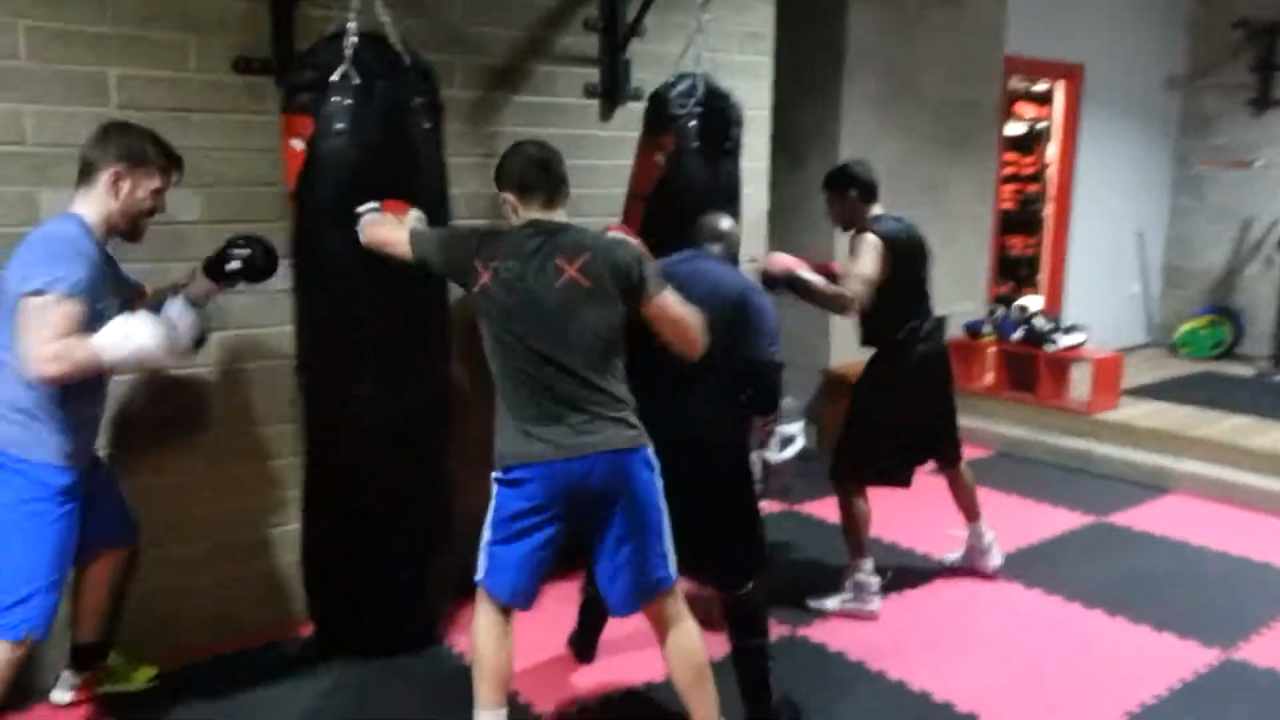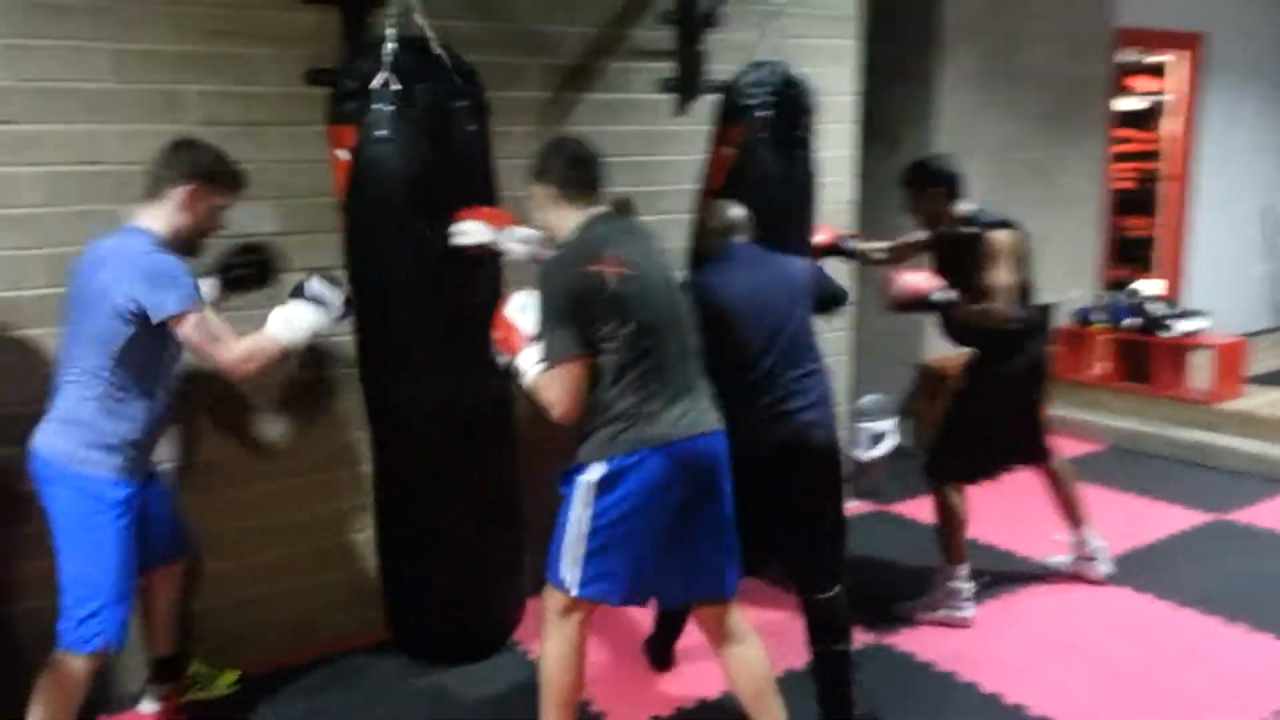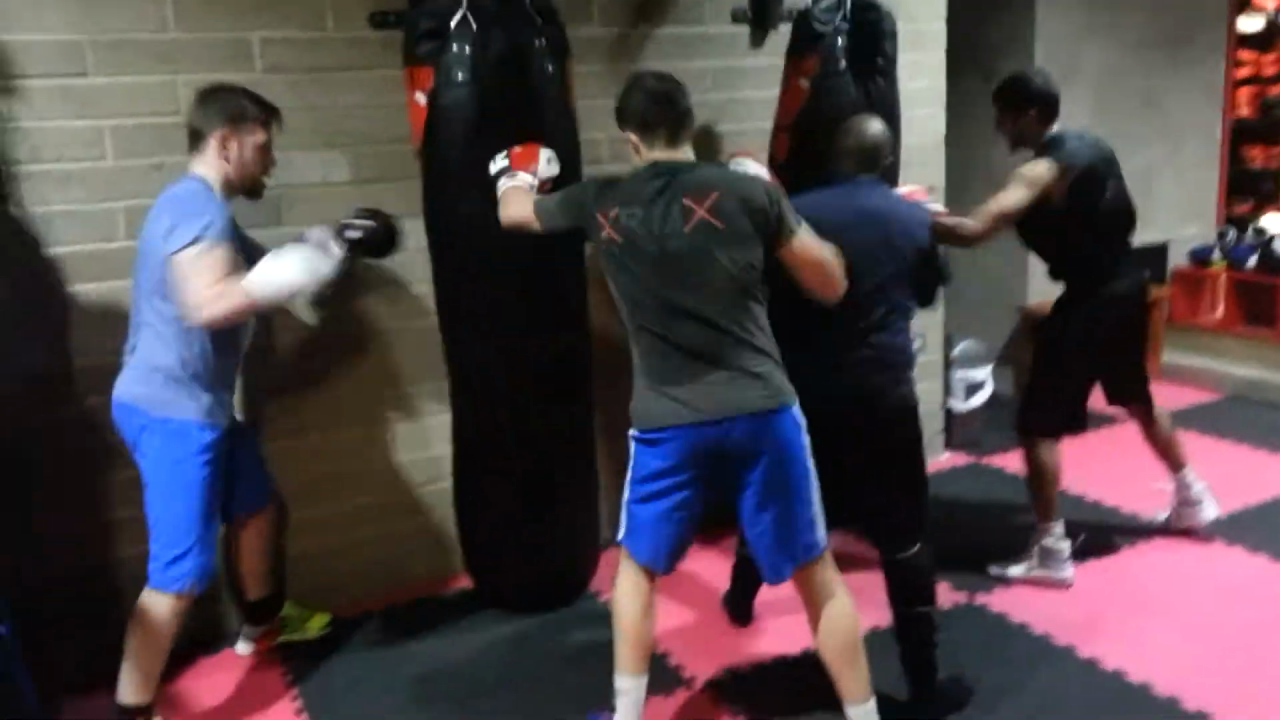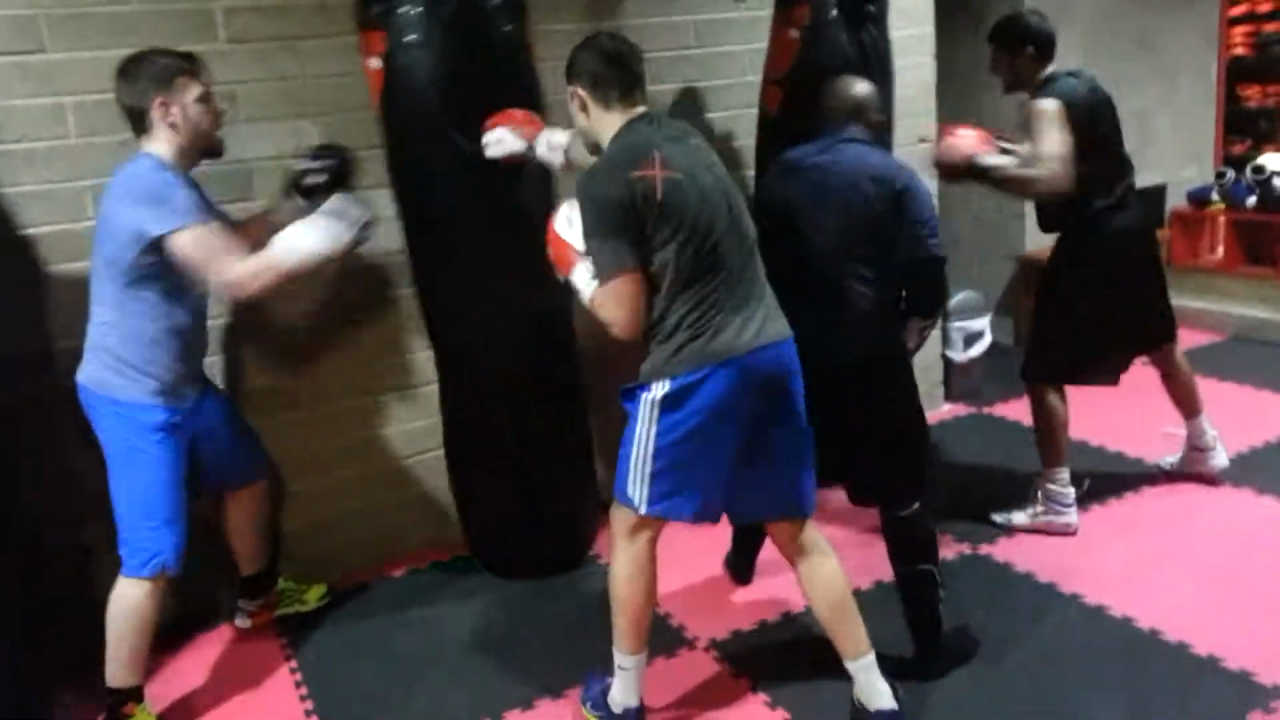
dt=0.3s
person 1, frame 1
left shoulder: (479, 254)
right shoulder: (615, 254)
left elbow: (381, 236)
right elbow: (693, 342)
left wrist: (370, 214)
left hip: (533, 467)
right hip: (619, 455)
left knee: (494, 603)
right knee: (665, 608)
person 1, frame 2
left shoulder: (566, 270)
right shoulder: (636, 237)
left elbow: (566, 405)
left wrist: (523, 353)
left hip: (630, 457)
right hip: (702, 441)
left knee: (566, 607)
right knee: (722, 616)
person 1, frame 3
left shoulder: (601, 204)
right shoulder: (747, 191)
left elbow: (513, 210)
right elbow: (832, 285)
left wrist: (515, 172)
left hip: (670, 425)
right hip: (762, 411)
left knee: (637, 566)
right knee: (816, 576)
person 1, frame 4
left shoulder: (607, 179)
right shoulder: (686, 137)
left elbow: (627, 320)
left wrist: (578, 266)
right wrist: (543, 142)
left hip: (694, 372)
right hip: (770, 352)
left knee: (631, 524)
right knee: (796, 528)
person 2, frame 1
left shoulder: (92, 251)
right shoulder: (62, 248)
left elbow: (140, 309)
right elbow: (48, 358)
left wrist: (213, 276)
right wrist: (150, 337)
left hip: (66, 449)
left knee: (109, 544)
left ankle: (85, 669)
person 2, frame 2
left shoulder: (112, 252)
right shoulder: (153, 267)
right elbow: (233, 357)
right wrist: (309, 311)
left hip: (123, 462)
right hip: (90, 472)
left knee: (167, 558)
right knee: (92, 635)
person 2, frame 3
left shoulder: (205, 210)
right shoulder: (198, 206)
left elbow: (259, 272)
right elbow: (212, 303)
left wrist: (326, 246)
right wrist: (301, 268)
left hip: (198, 408)
right hip: (167, 414)
left knee: (256, 506)
right knee: (178, 576)
left ankle: (262, 620)
person 2, frame 4
left shoulder: (178, 186)
right shoulder: (147, 185)
left elbow: (237, 238)
right elbow: (243, 274)
left wrist: (300, 199)
right wrist: (327, 231)
left hip: (184, 387)
right hip: (133, 399)
left knee: (246, 478)
right knee: (153, 557)
left ankle: (257, 596)
person 3, frame 1
right shoulder: (748, 294)
right elbow: (765, 384)
right wrist: (755, 415)
right hip: (714, 449)
right knee: (737, 577)
left ankle: (585, 640)
person 3, frame 2
left shoulder: (695, 293)
right shoulder: (797, 272)
right elbow: (834, 296)
left hip: (736, 450)
right hip: (809, 442)
right knee: (820, 579)
left ankle: (661, 647)
person 3, frame 3
left shoulder: (796, 215)
right shoulder: (914, 219)
left elbow: (763, 300)
right elbow: (927, 291)
left hip: (803, 395)
right hip: (882, 397)
right knee: (902, 539)
left ankle: (740, 601)
right ankle: (926, 683)
person 3, frame 4
left shoulder: (778, 174)
right shoulder: (895, 179)
left elbow: (753, 257)
right elbow: (929, 274)
right wrist: (918, 323)
right hip: (868, 357)
right knee: (901, 496)
left ankle: (741, 560)
right ankle: (929, 637)
person 4, frame 1
left shoulder: (871, 238)
right shoulder: (899, 231)
left elbow: (848, 300)
left wrist: (794, 274)
right wrist: (800, 273)
left hip: (898, 365)
right hip: (929, 356)
left knee: (849, 473)
right knee: (949, 457)
left ankle: (862, 588)
right ankle: (982, 547)
person 4, frame 2
left shoulder: (995, 236)
right shoulder: (944, 236)
left elbow: (1000, 314)
right elbow: (891, 253)
left wrist: (934, 300)
right wrist: (844, 245)
left hip: (1005, 362)
right hip: (1018, 357)
left knee: (946, 472)
right knee: (1039, 454)
left ankle: (955, 595)
right ankle: (1090, 553)
person 4, frame 3
left shoulder: (1047, 169)
right shoulder: (1091, 148)
left elbow: (974, 231)
left hip: (1090, 302)
right hip: (1126, 288)
left knee: (1038, 425)
right knee: (1139, 400)
left ankle: (1051, 554)
right ankle: (1193, 501)
person 4, frame 4
left shoulder: (1047, 106)
right shoulder: (1085, 87)
left elbow: (1051, 183)
left wrist: (983, 165)
right wrist: (1012, 153)
left hip: (1092, 244)
right hip: (1131, 230)
left knee: (1044, 372)
right knee: (1159, 343)
left ankle: (1056, 502)
right ankle: (1204, 447)
